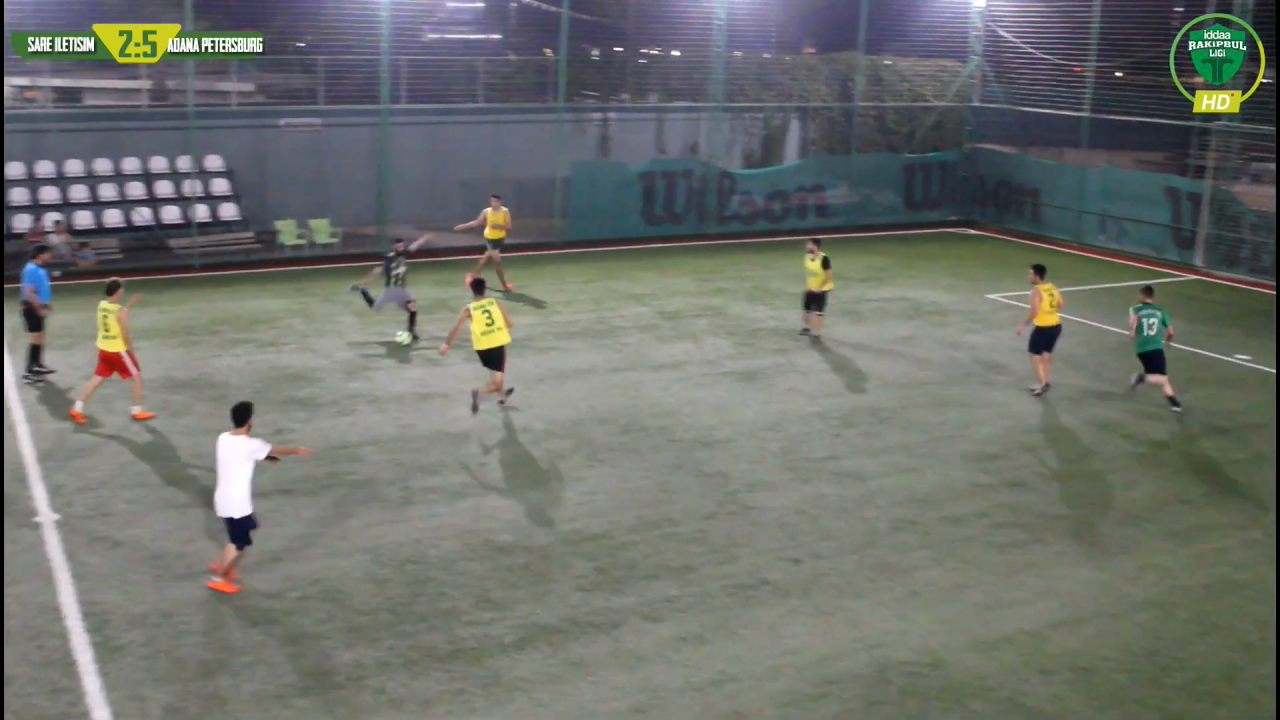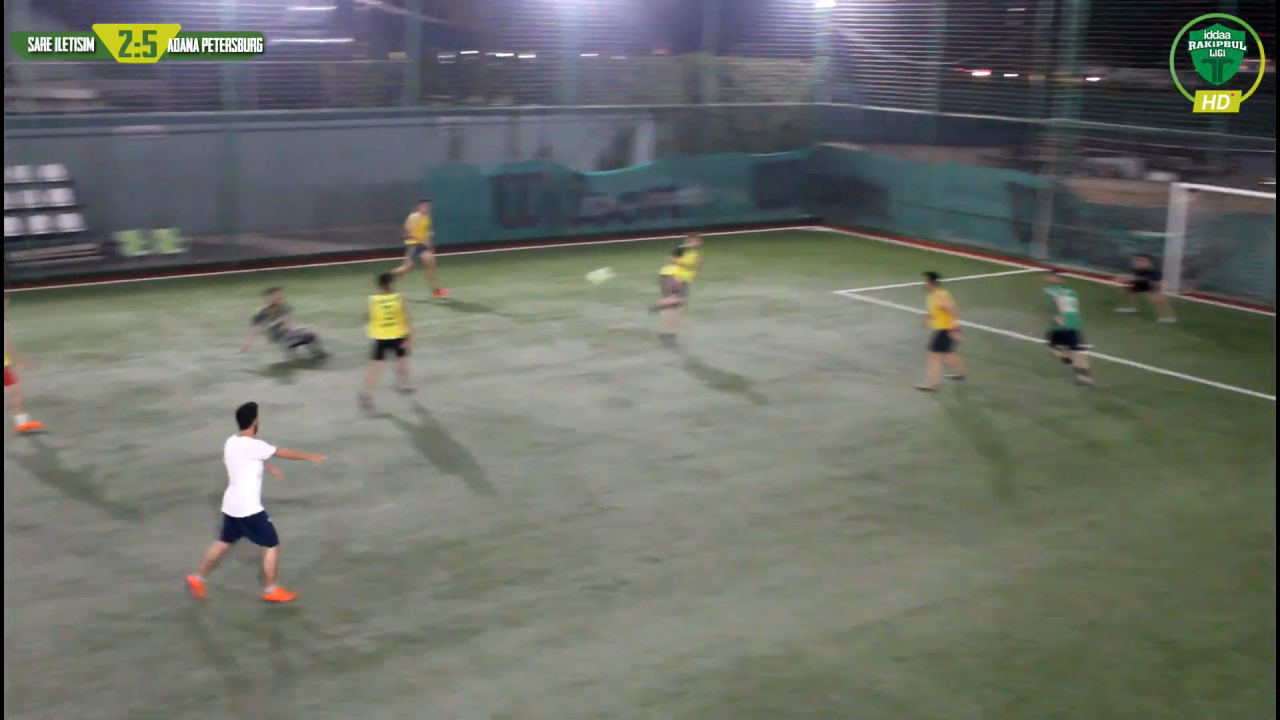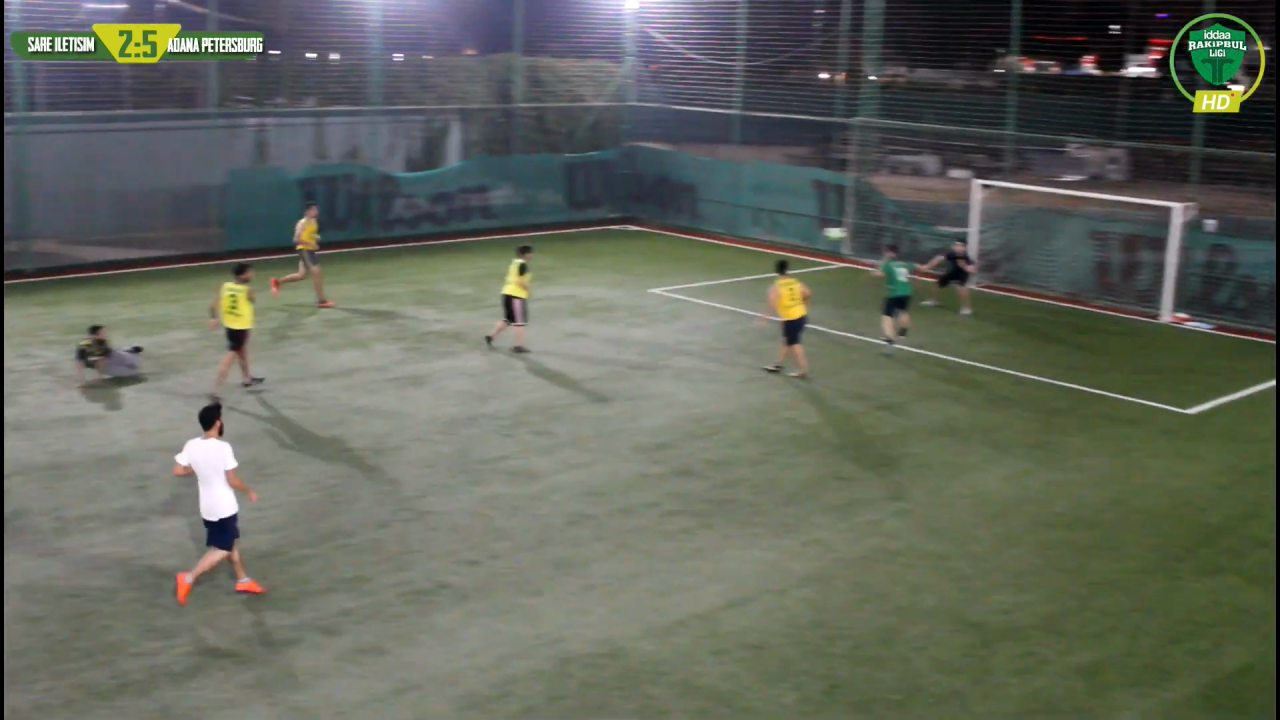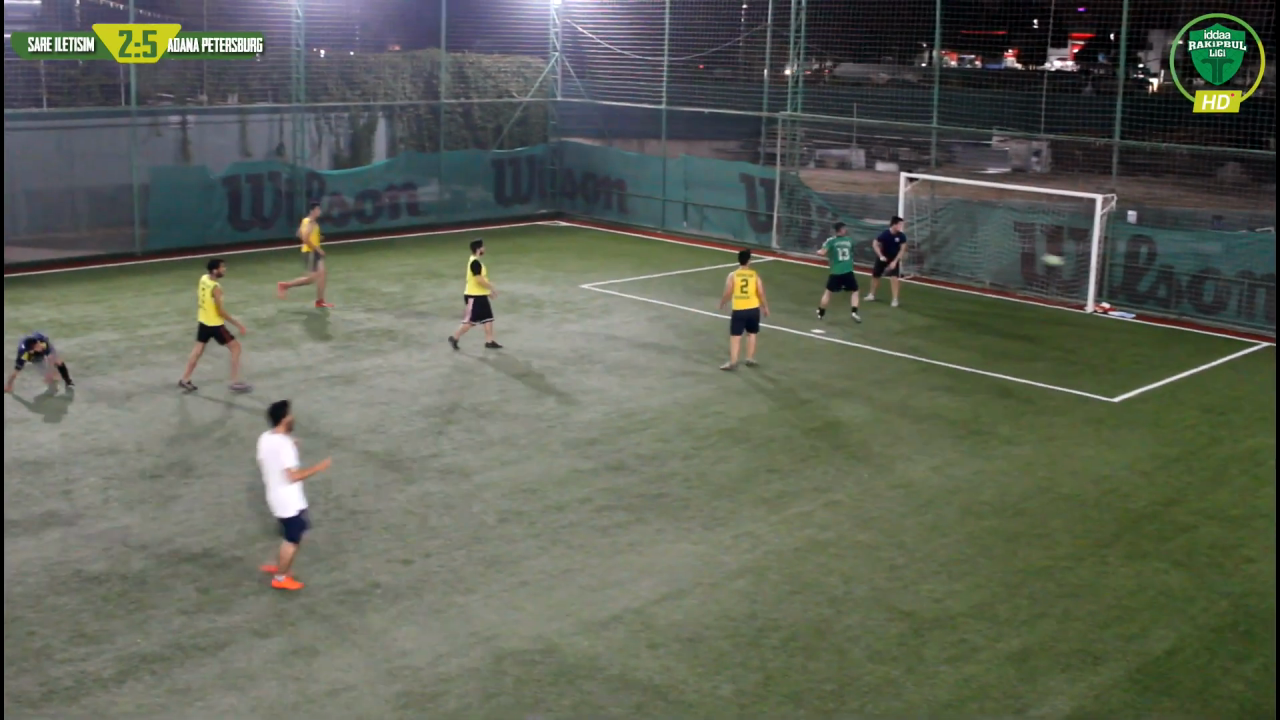
dt=0.4s
person 1, frame 1
left shoulder: (223, 439)
right shoulder: (251, 445)
right elbow: (276, 451)
left wrist: (265, 456)
right wrist: (298, 450)
left hip: (223, 498)
right hip: (237, 504)
left knee: (246, 532)
right knee: (239, 544)
left ankle: (222, 567)
right ankle: (217, 580)
person 1, frame 2
left shoulder: (232, 442)
right shoulder: (252, 445)
right elbow: (282, 453)
left wrist: (267, 467)
right wrist: (310, 457)
left hip: (232, 504)
right hip: (248, 507)
left knee: (223, 542)
right knee: (272, 546)
left ankle: (198, 578)
right ankle: (271, 590)
person 1, frame 3
left shoulder: (192, 445)
right shoulder: (222, 447)
left elbow: (178, 470)
right elbow: (233, 480)
right wrist: (249, 492)
left hip: (208, 506)
right hip: (224, 507)
left knee: (232, 542)
right knee: (223, 549)
left ankle: (243, 581)
right ankle: (188, 578)
person 1, frame 4
left shoulder: (265, 438)
right shoulder: (284, 444)
right elbow: (292, 477)
right wrist: (318, 468)
left hip: (276, 497)
right hip: (289, 501)
left knee: (295, 533)
right knee: (292, 540)
left ankle: (276, 566)
right ankle: (281, 578)
